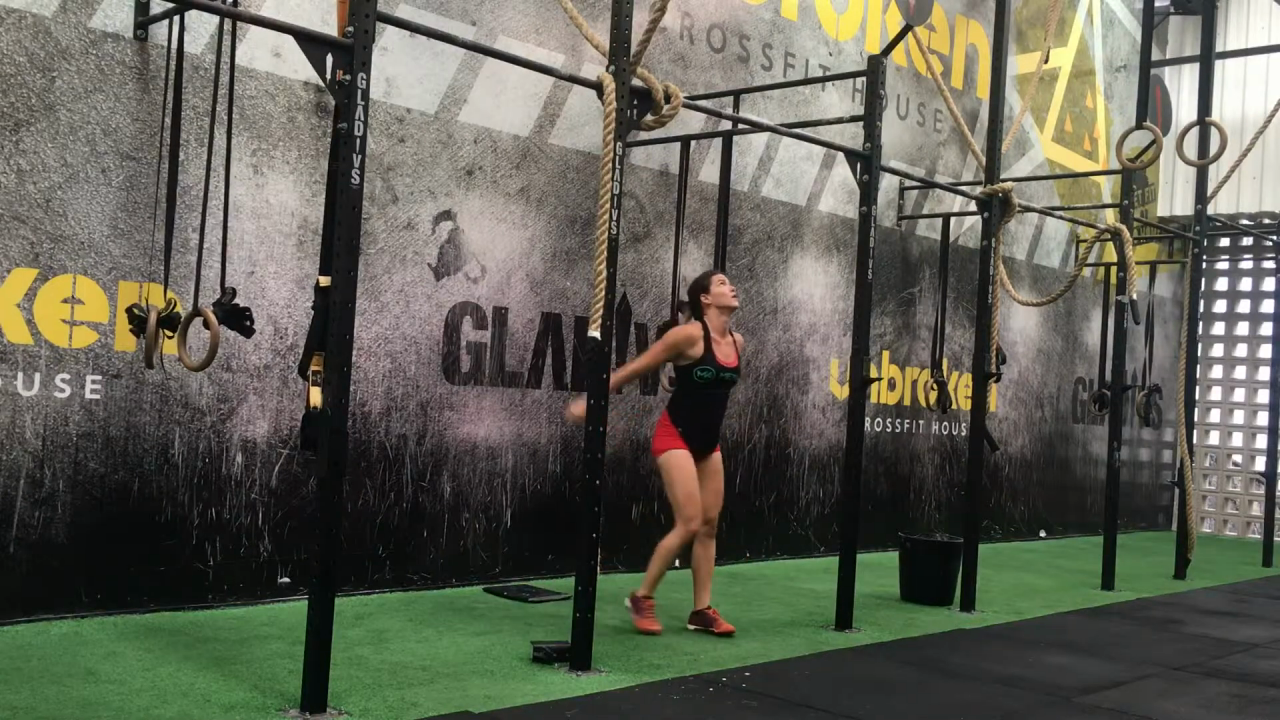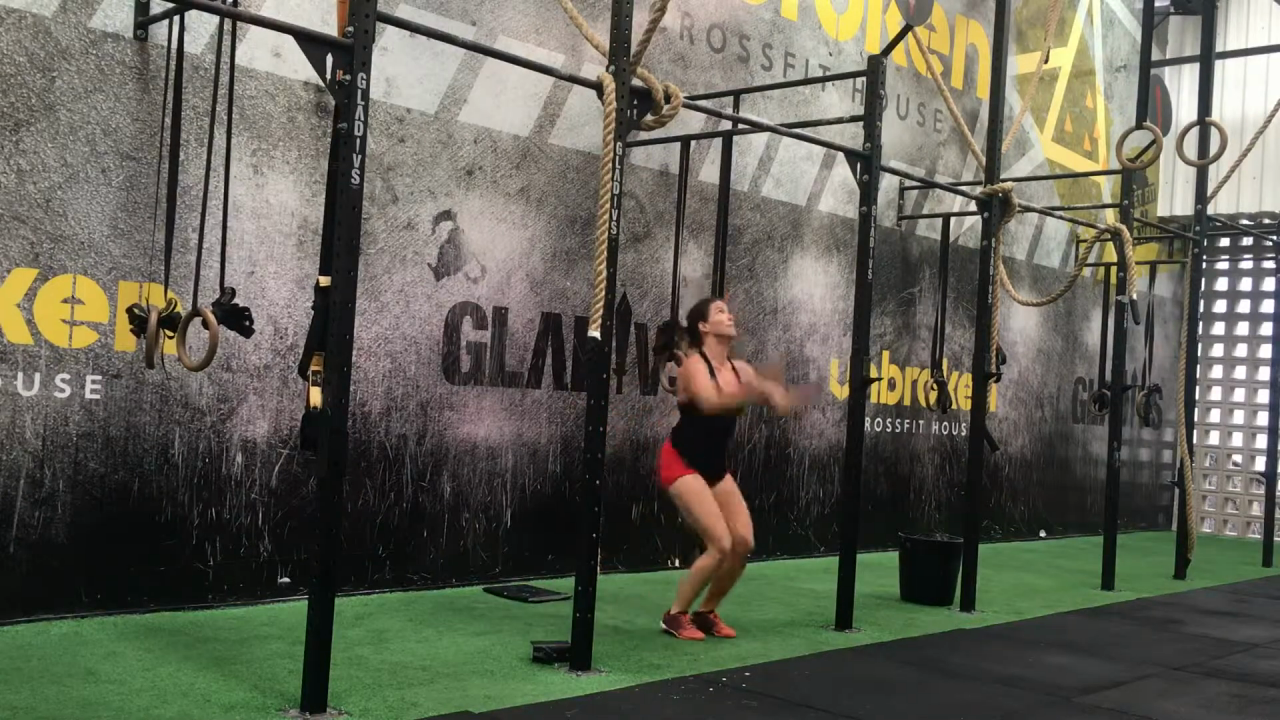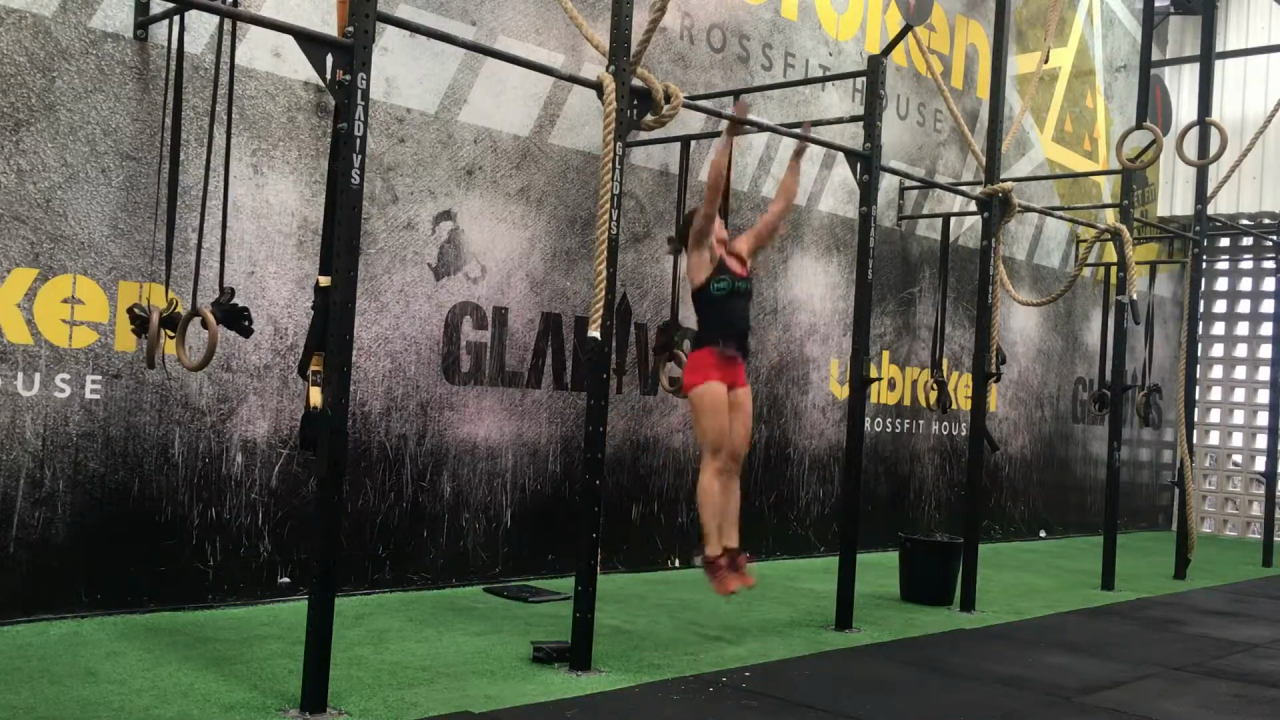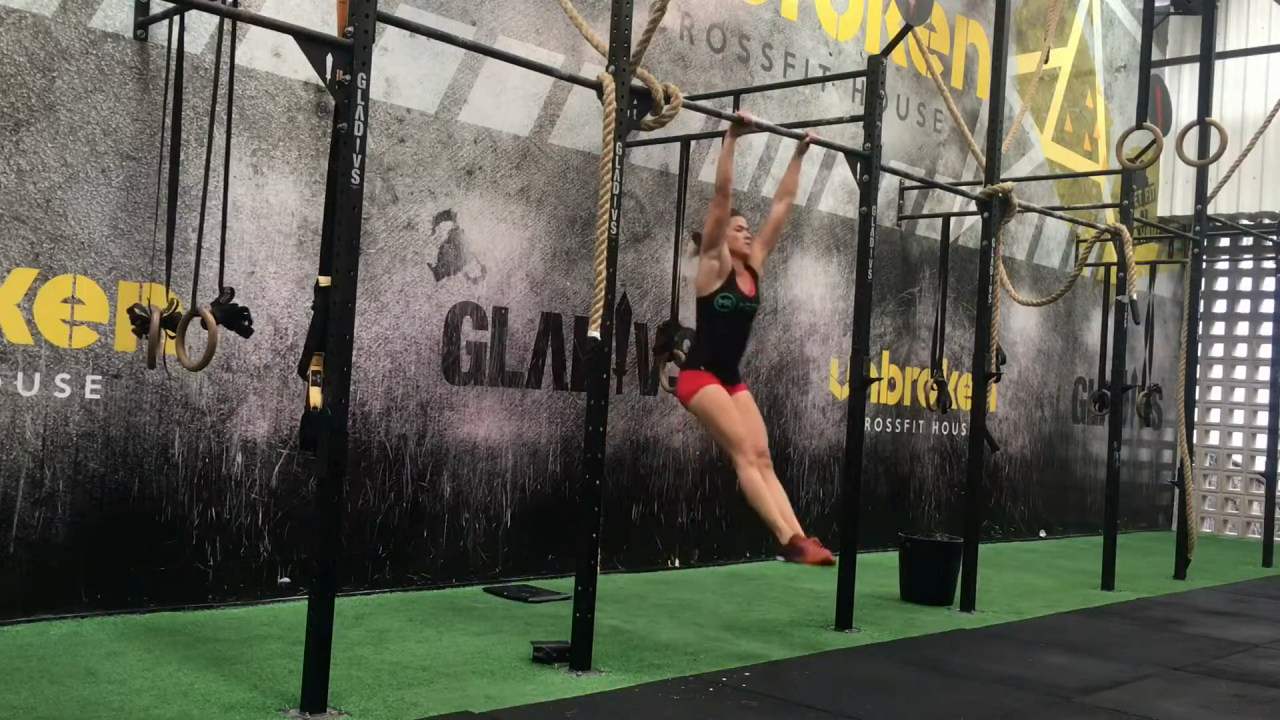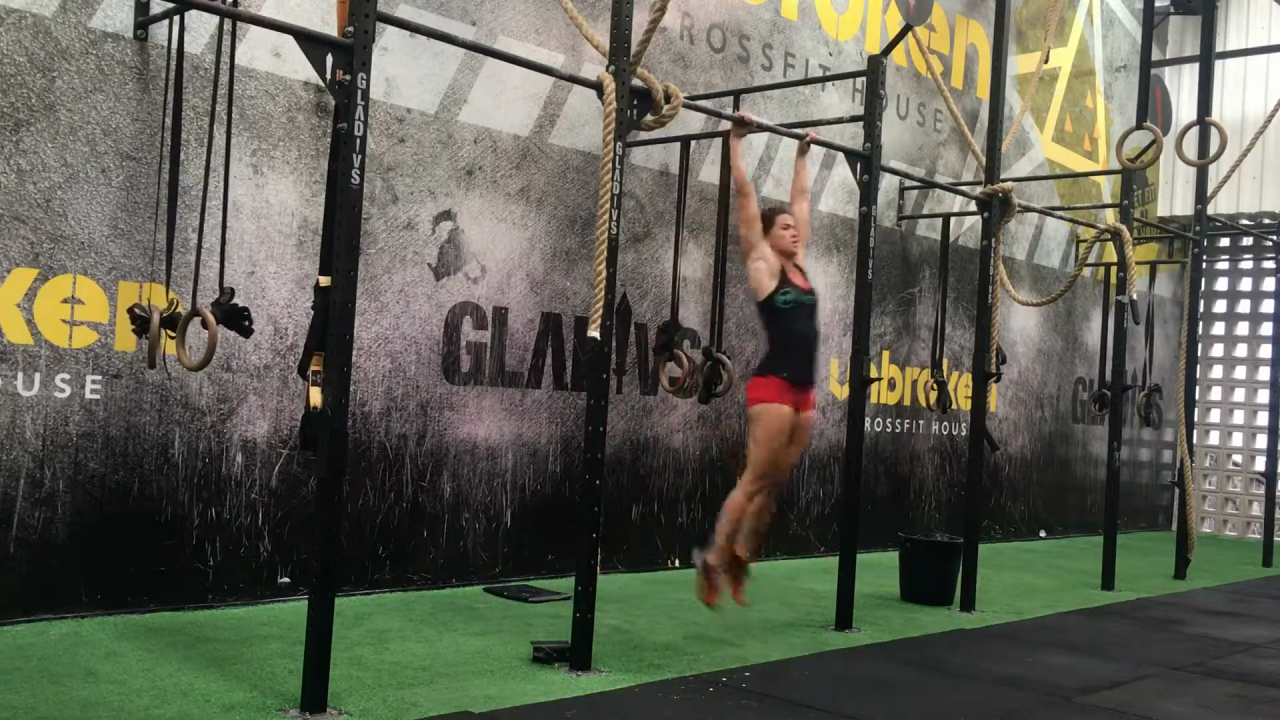
dt=0.3s
person 1, frame 1
left shoulder: (736, 341)
right shoulder: (689, 335)
right elbow: (634, 368)
right wrist: (588, 399)
left hip: (709, 442)
right hip: (676, 436)
left knee: (709, 526)
right knee: (688, 525)
left ankle: (703, 609)
right ankle: (642, 597)
person 1, frame 2
left shoulder: (737, 368)
right shoulder: (692, 366)
left elbow: (774, 398)
right elbow: (710, 403)
left wrist: (783, 396)
right wrist: (746, 389)
left hip: (716, 467)
right hip: (681, 464)
left knee: (744, 544)
right knee: (721, 547)
left ankle: (706, 613)
right ankle: (676, 615)
person 1, frame 3
left shoulder: (740, 253)
right shoulder: (699, 254)
left elbow: (781, 205)
right elbow: (711, 190)
left wrist: (797, 157)
right wrist: (729, 134)
left hip: (736, 368)
right hip: (707, 364)
left knee: (734, 463)
right knee: (716, 460)
left ankle: (730, 550)
right ankle: (713, 555)
person 1, frame 4
left shoulder: (754, 263)
right shoulder: (714, 264)
left elbow: (784, 203)
right elbow: (722, 196)
left wrist: (800, 154)
right wrist: (732, 138)
left hip: (732, 379)
right hip: (700, 376)
left knee: (762, 458)
right knee: (747, 453)
left ankle: (798, 537)
right ankle: (791, 540)
person 1, frame 5
left shoulder: (797, 265)
right shoulder: (761, 262)
left elbow: (801, 200)
right elbow: (745, 198)
left wrist: (802, 155)
right wrist: (736, 140)
left hip: (802, 391)
right hip: (774, 386)
left knee: (773, 484)
right knee: (755, 481)
left ankle: (736, 557)
right ankle: (714, 559)
